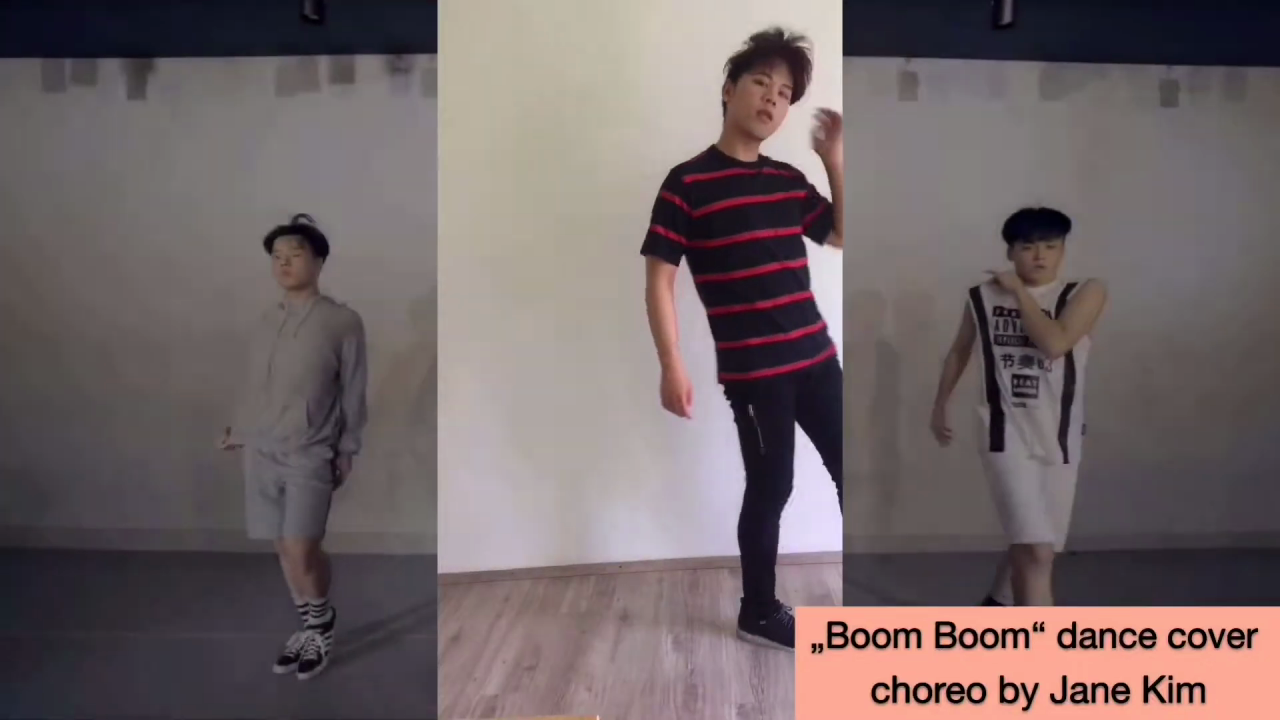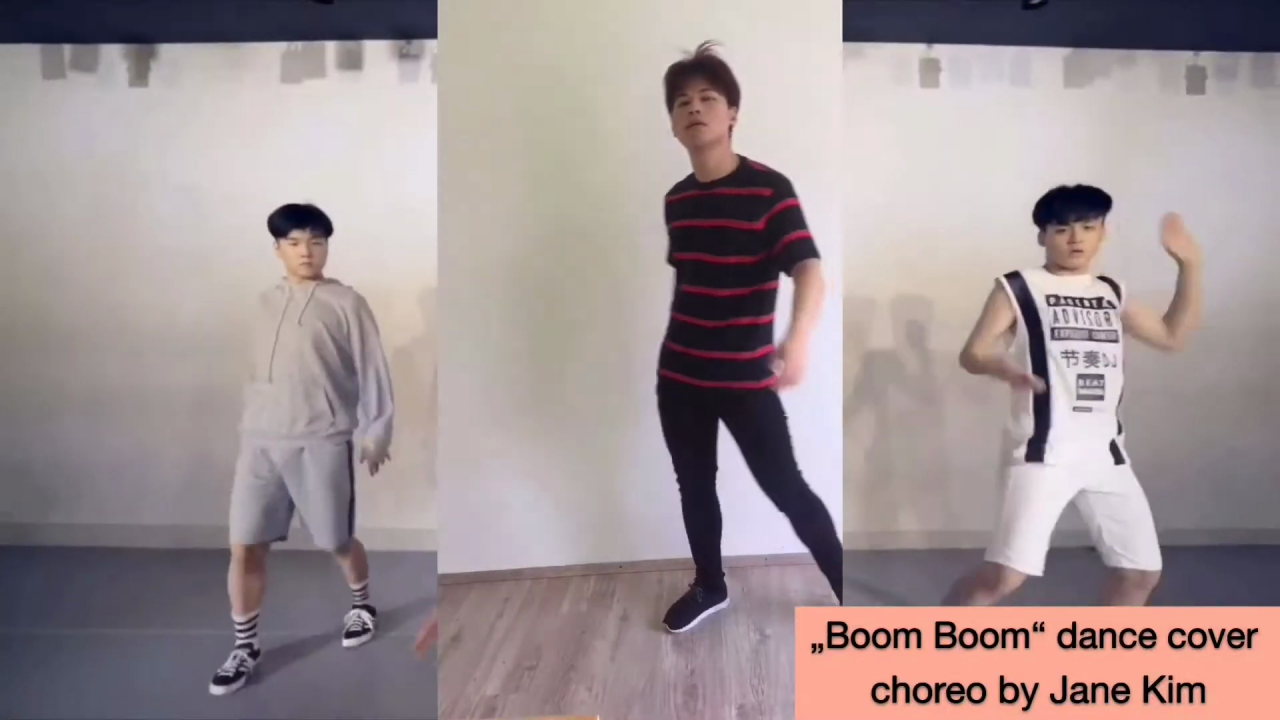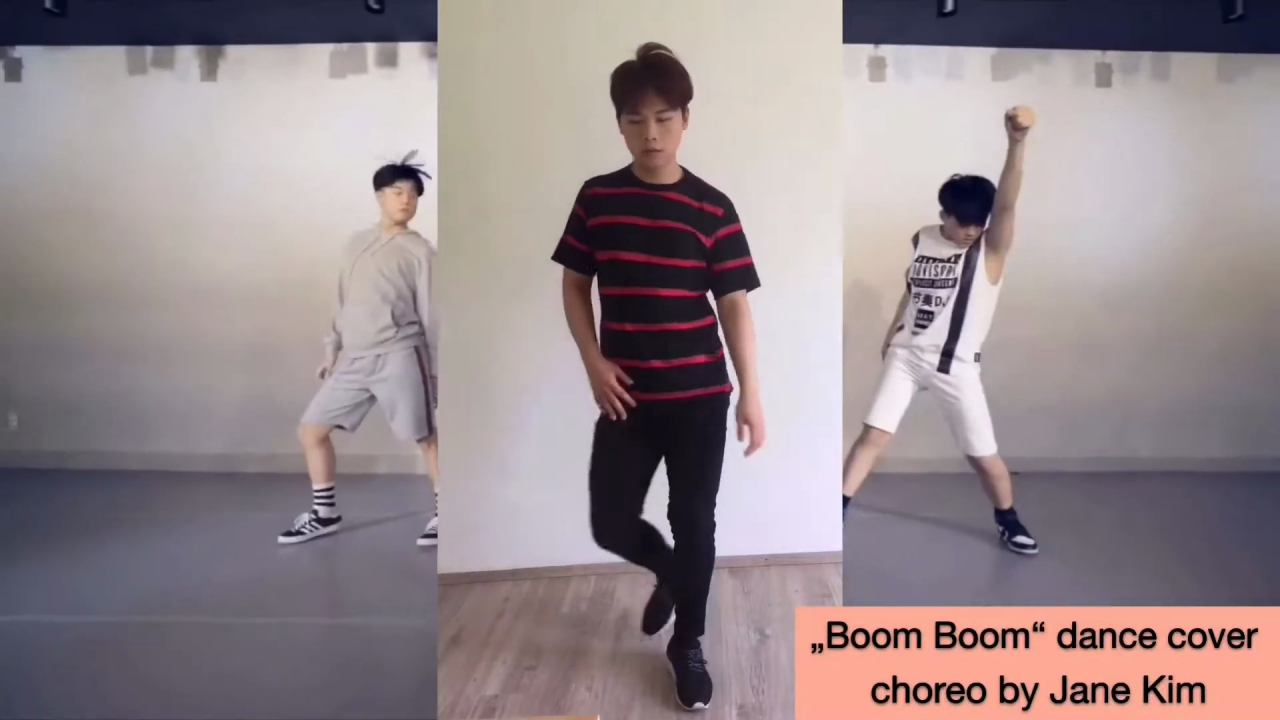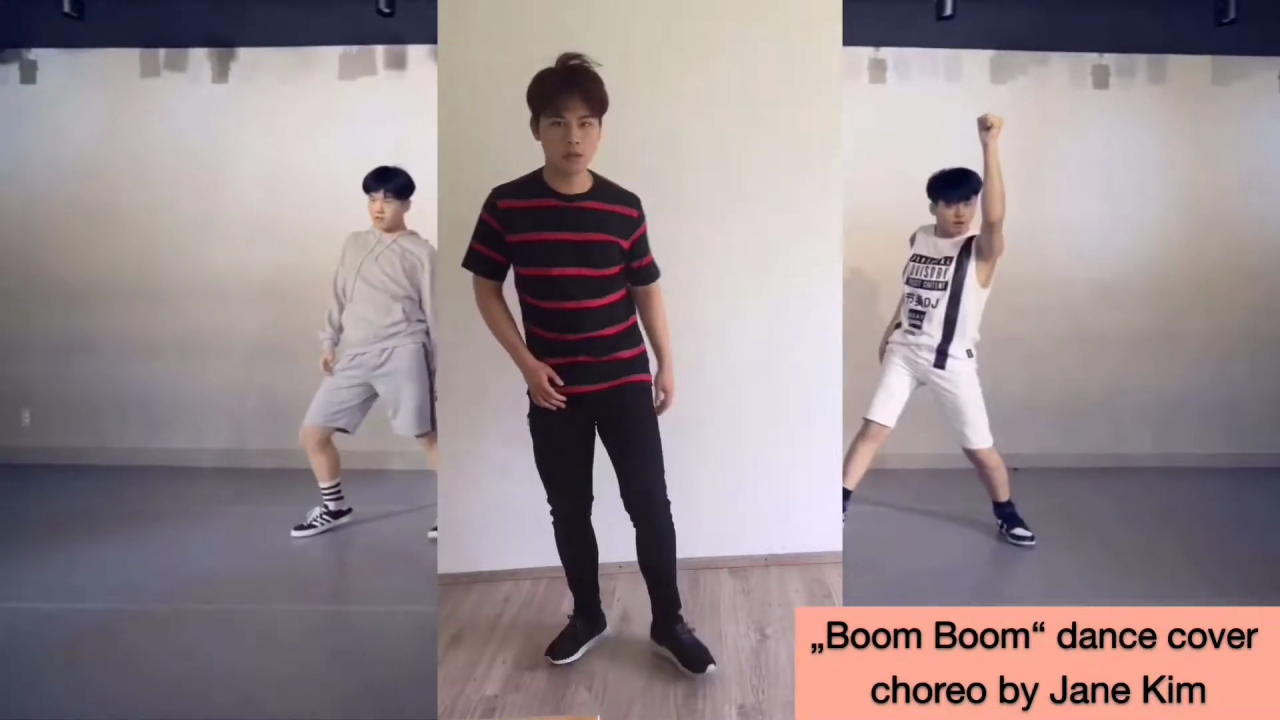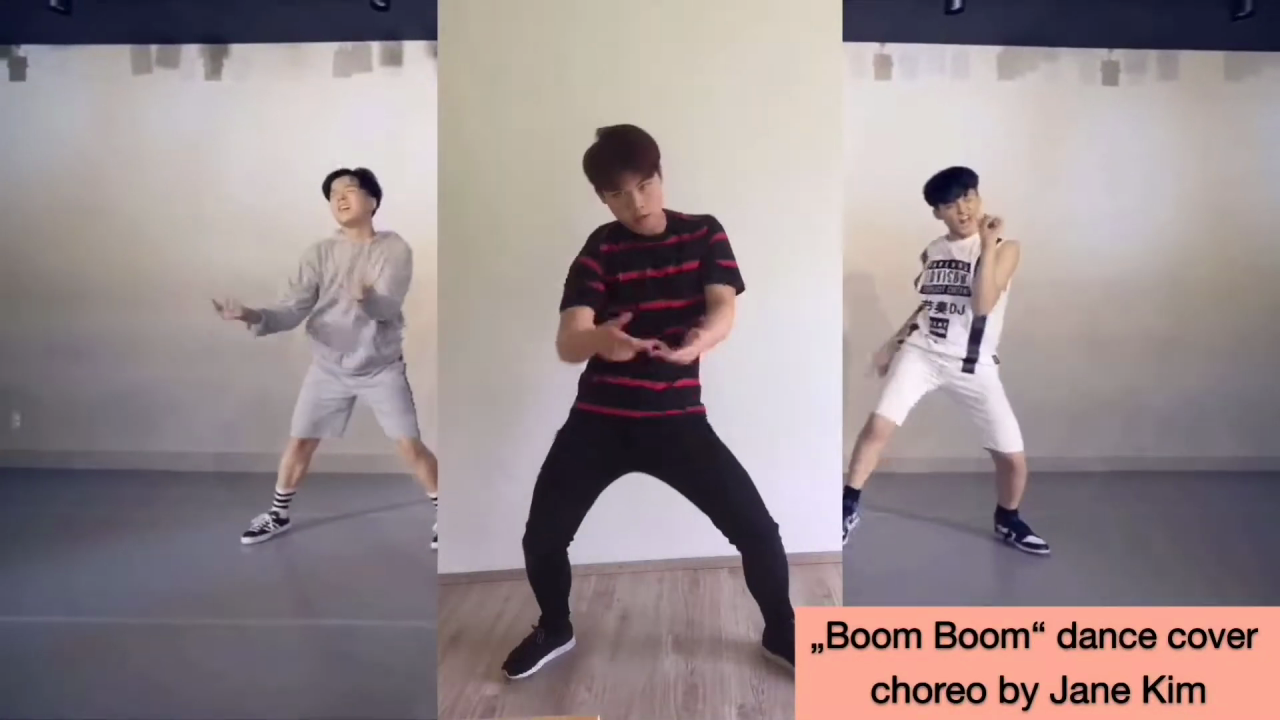
dt=1s
person 1, frame 1
left shoulder: (788, 179)
right shoulder: (689, 183)
left elbow: (842, 234)
right elbow: (659, 278)
left wrist: (833, 159)
right wrist: (672, 366)
left hip: (814, 356)
right hip: (751, 367)
left knee: (850, 469)
right knee: (770, 486)
right ankle: (759, 612)
person 1, frame 2
left shoulder: (769, 190)
right shoulder: (677, 199)
left elbow: (810, 274)
left wrist: (797, 341)
left hip: (745, 377)
right hip: (680, 375)
left knee: (784, 487)
right knee: (694, 484)
left ankle: (844, 589)
right ankle: (709, 584)
person 1, frame 3
left shoulder: (713, 207)
right shoulder: (597, 197)
left elbow: (736, 305)
right elbow: (574, 286)
left wrist: (751, 392)
right wrist: (594, 364)
left hip: (699, 393)
right hip: (626, 393)
left knee: (694, 520)
right knee: (610, 523)
left ankle: (688, 644)
right ankle: (668, 574)
person 1, frame 4
left shoulder: (623, 207)
right shoulder: (506, 205)
left elbow: (647, 286)
right elbow: (485, 288)
left wrist: (666, 365)
right wrist: (526, 363)
left hip: (625, 381)
right hip: (555, 388)
left knee: (648, 502)
right knee: (568, 509)
left ankle: (668, 620)
right ankle: (588, 616)
person 1, frame 5
left shoulder: (705, 233)
right shoulder: (601, 249)
left elbow: (724, 306)
right elbow: (569, 338)
left wrist: (696, 344)
right wrist: (600, 340)
left hip: (677, 420)
right hip: (599, 422)
left knee: (757, 529)
right knee: (542, 539)
left ankle: (782, 632)
right ankle: (554, 629)
person 2, frame 1
left shoulder: (342, 321)
right shoulder: (268, 320)
left elbow: (355, 391)
left wrist: (349, 449)
right wrist: (234, 429)
left hip: (310, 452)
right hip: (259, 450)
left knee: (302, 550)
right knee: (286, 549)
left ankle: (322, 620)
right ankle: (314, 626)
person 2, frame 2
left shoulder: (346, 303)
right shoulder: (267, 303)
left elbow: (373, 373)
left wrist: (379, 432)
right wrist: (248, 432)
left hip: (321, 443)
right hip: (261, 442)
left knee: (337, 541)
right knee: (244, 549)
left ankle: (362, 603)
right ankle: (246, 647)
person 2, frame 3
left shoulder: (419, 250)
right shoulder: (357, 244)
left elbow: (430, 312)
left wrist: (435, 368)
right wrist: (331, 349)
left hip: (397, 356)
right hip: (354, 360)
left knee: (424, 438)
right knee: (310, 430)
left ankle: (445, 515)
right ankle: (324, 514)
person 2, frame 4
left shoulder: (421, 252)
right shoulder: (354, 245)
left elbow: (433, 311)
right elbow: (340, 299)
left wrist: (440, 369)
right wrist: (329, 342)
left hip: (402, 352)
right hip: (355, 356)
left knee: (423, 434)
right knee: (312, 432)
right ankle: (334, 507)
person 2, frame 5
left shoulder: (394, 249)
right shoulder: (320, 253)
left elbow: (390, 308)
right elbow: (292, 309)
left wrist: (369, 299)
right wrist: (253, 316)
left hip: (381, 368)
right hip: (329, 367)
left knee: (409, 446)
right knee: (300, 441)
right ankle: (278, 514)
person 3, frame 1
left shoulder: (1085, 294)
right shoulder: (982, 297)
left elbow: (1054, 344)
right elbow: (959, 353)
left wrist: (1018, 292)
right wrist: (939, 409)
left hip: (1058, 441)
right hip: (1006, 437)
left knee: (1032, 550)
right knee: (1035, 549)
person 3, frame 2
left shoulder: (1112, 292)
right shoulder: (1018, 288)
left elbow: (1174, 336)
right elbow: (972, 354)
left wrist: (1190, 263)
right wrist: (1013, 368)
left hip: (1104, 452)
right hip: (1041, 451)
left knee: (1143, 568)
right knee: (1008, 574)
person 3, frame 3
left shoulder: (992, 249)
right shoulder: (923, 240)
left elbow: (1007, 202)
left wrist: (1017, 142)
right wrist: (891, 332)
left hip: (956, 365)
right hip: (906, 355)
left knee: (983, 454)
right knee: (874, 434)
left ankle: (1009, 521)
right ankle: (837, 513)
person 3, frame 4
left shoulder: (983, 250)
right shoulder: (918, 238)
left elbow: (995, 217)
left wrist: (990, 146)
right wrist: (892, 328)
left hip: (953, 361)
right hip: (904, 352)
left knee: (980, 447)
right knee: (873, 429)
left ankle: (1007, 514)
right ankle: (838, 506)
person 3, frame 5
left shoulder: (1004, 249)
right shoulder: (932, 252)
left elbow: (983, 307)
left wrist: (988, 247)
right wrist: (892, 346)
left hip: (974, 366)
right hip: (922, 353)
left knee: (1013, 455)
right knee: (879, 425)
left ankle: (1008, 521)
right ankle: (849, 508)
